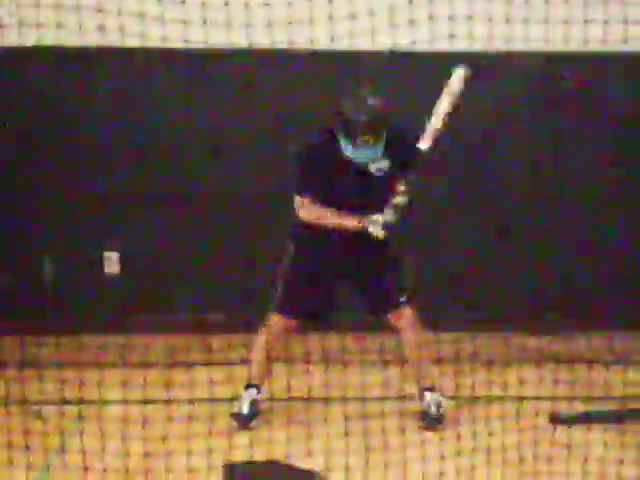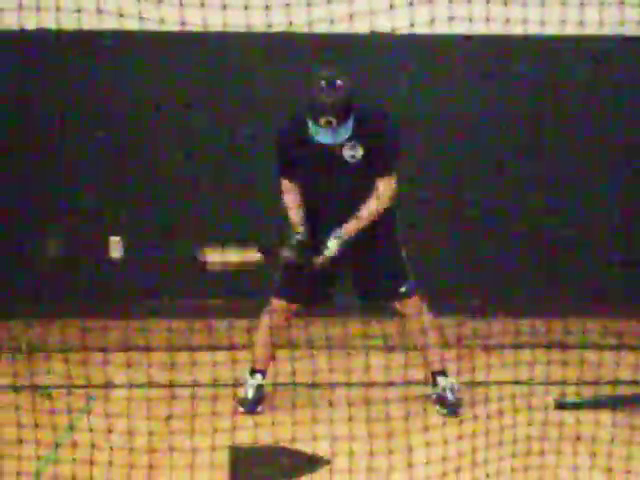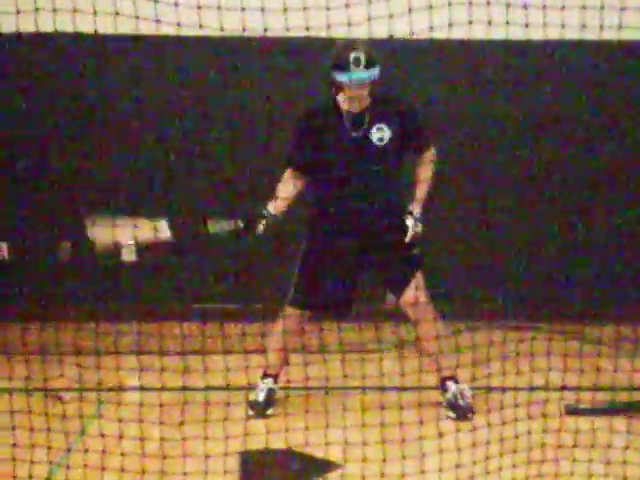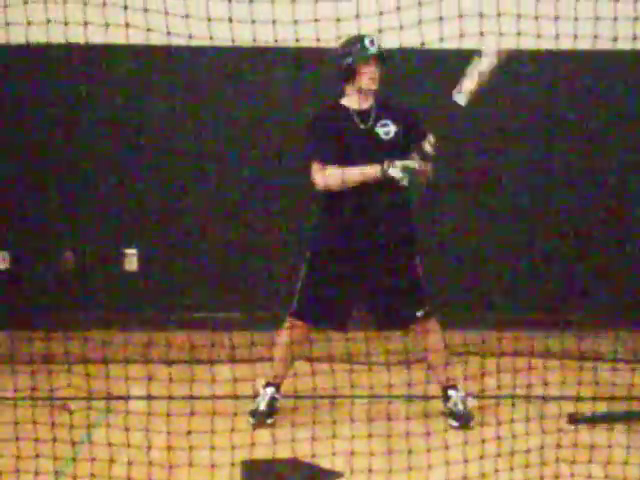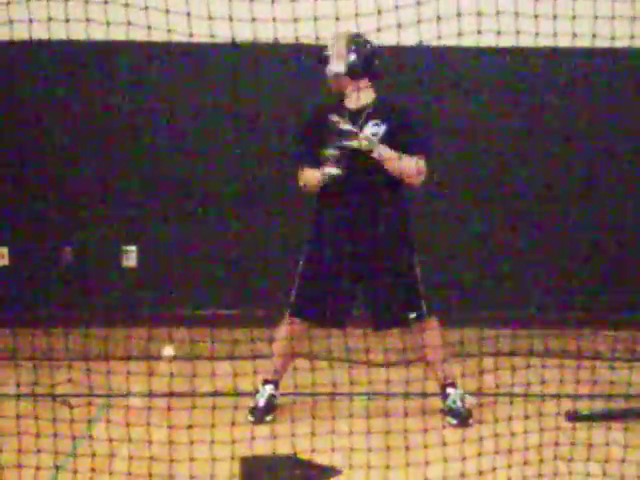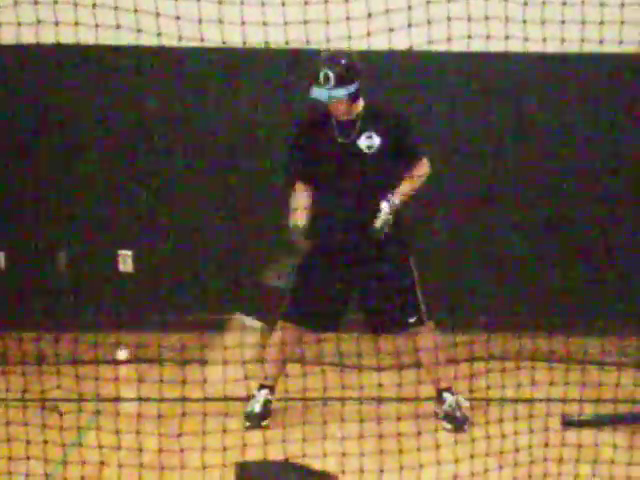
dt=0.7s
person 1, frame 1
left shoulder: (396, 142)
right shoulder: (318, 148)
left elbow: (405, 171)
right elbow: (305, 208)
left wrist: (399, 195)
right wrist: (361, 222)
left hip: (373, 243)
right hip: (318, 243)
left knee: (405, 315)
right knee: (279, 320)
left ankle: (428, 394)
right ankle: (251, 394)
person 1, frame 2
left shoulder: (376, 126)
right shoulder: (293, 133)
left elbow: (384, 192)
right elbow: (290, 187)
left wrist: (343, 236)
right wrist: (300, 234)
left hip: (370, 228)
right hip: (314, 229)
left knee: (409, 301)
right knee: (280, 304)
left ankle: (440, 379)
right ankle: (256, 380)
person 1, frame 3
left shoulder: (397, 112)
right shoulder: (316, 121)
left elbow: (426, 156)
right elbow: (296, 175)
left wrist: (415, 208)
right wrist: (270, 210)
left hip: (389, 226)
right hip: (332, 230)
left knee: (416, 301)
right knee: (296, 308)
left ankle: (450, 384)
right ankle: (268, 382)
person 1, frame 4
left shoulder: (399, 116)
right shoulder: (326, 120)
left elbow: (422, 172)
right elbow: (322, 178)
left wrist: (420, 161)
right wrist: (383, 168)
left hip: (391, 238)
right hip: (337, 240)
left knee: (421, 317)
right knee: (300, 319)
left ankle: (451, 393)
right ankle: (271, 390)
person 1, frame 5
left shoulder: (395, 115)
right shoulder: (322, 118)
left elbow: (417, 174)
right elbow: (307, 182)
left wrist: (369, 146)
right wrist: (325, 169)
left hip: (386, 237)
right hip: (332, 236)
left knee: (420, 315)
right knee: (298, 314)
left ankle: (450, 390)
right ankle: (269, 388)
person 1, frame 6
left shoulder: (389, 122)
right shoulder: (311, 129)
left elbow: (420, 168)
right elbow: (303, 185)
left wrist: (393, 202)
right wrist: (300, 220)
left hip: (382, 244)
right hip: (327, 244)
left knee: (416, 321)
right knee: (292, 320)
left ankle: (446, 396)
right ankle: (264, 393)
